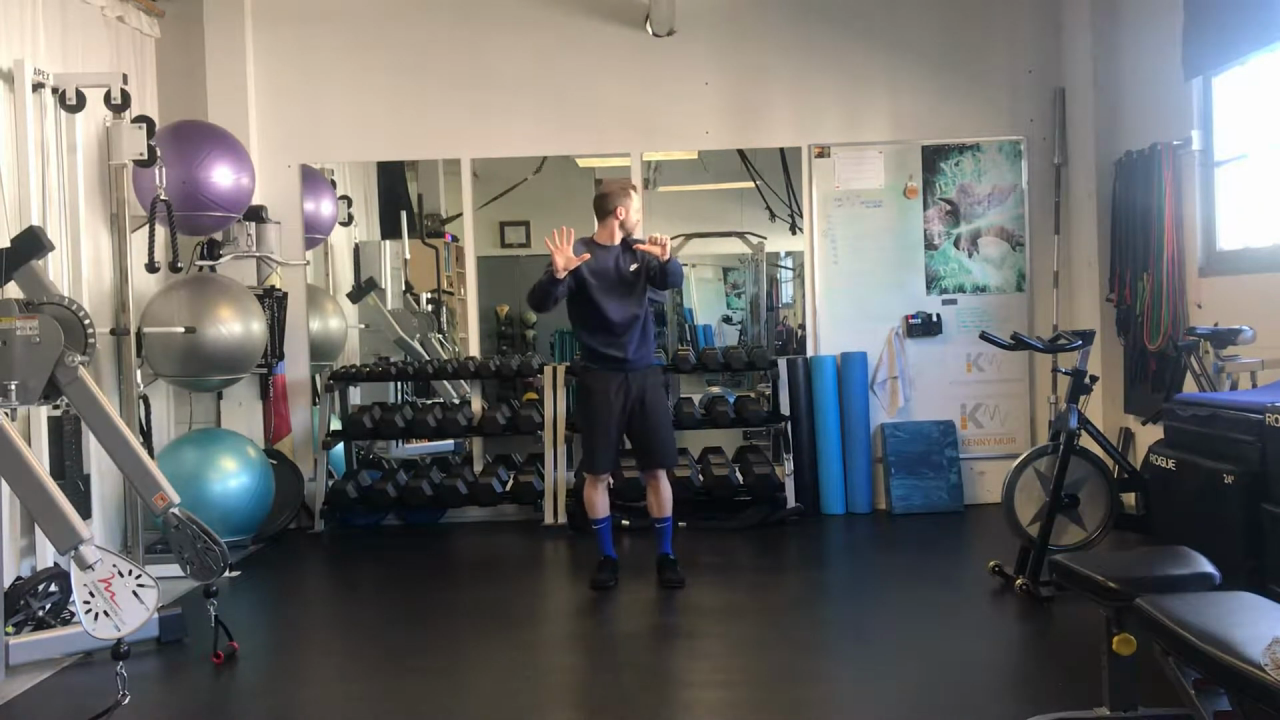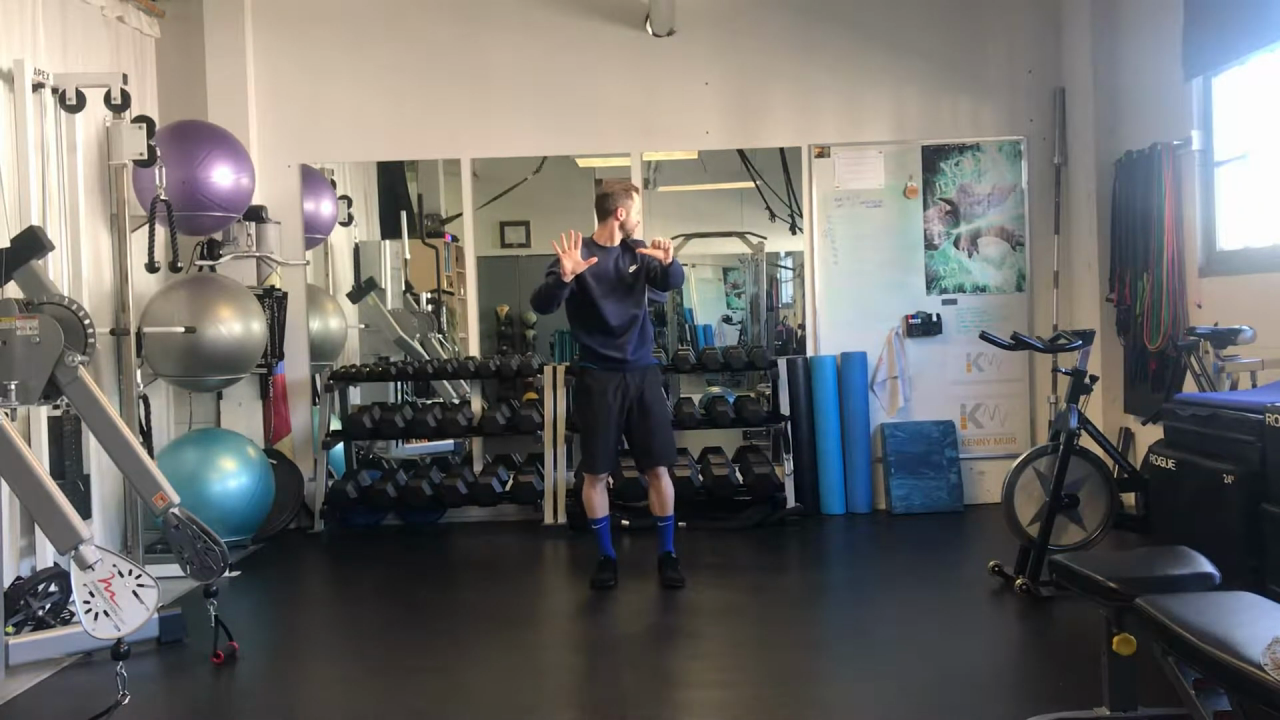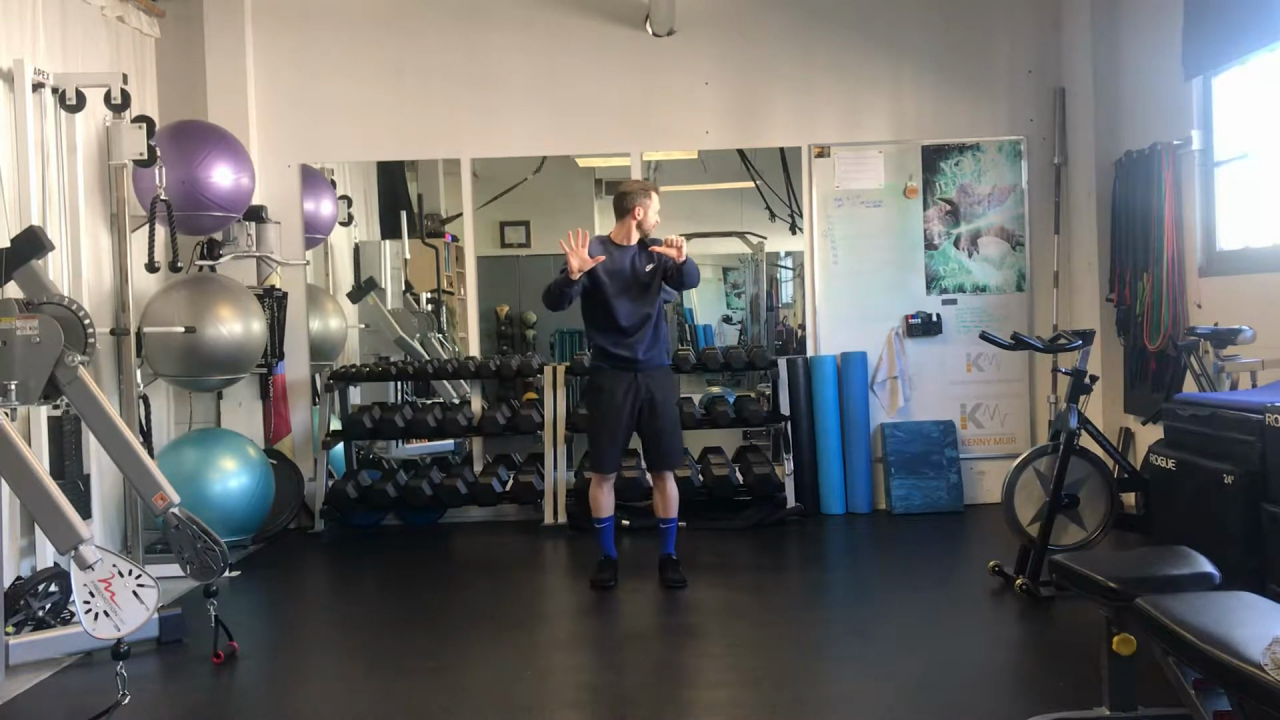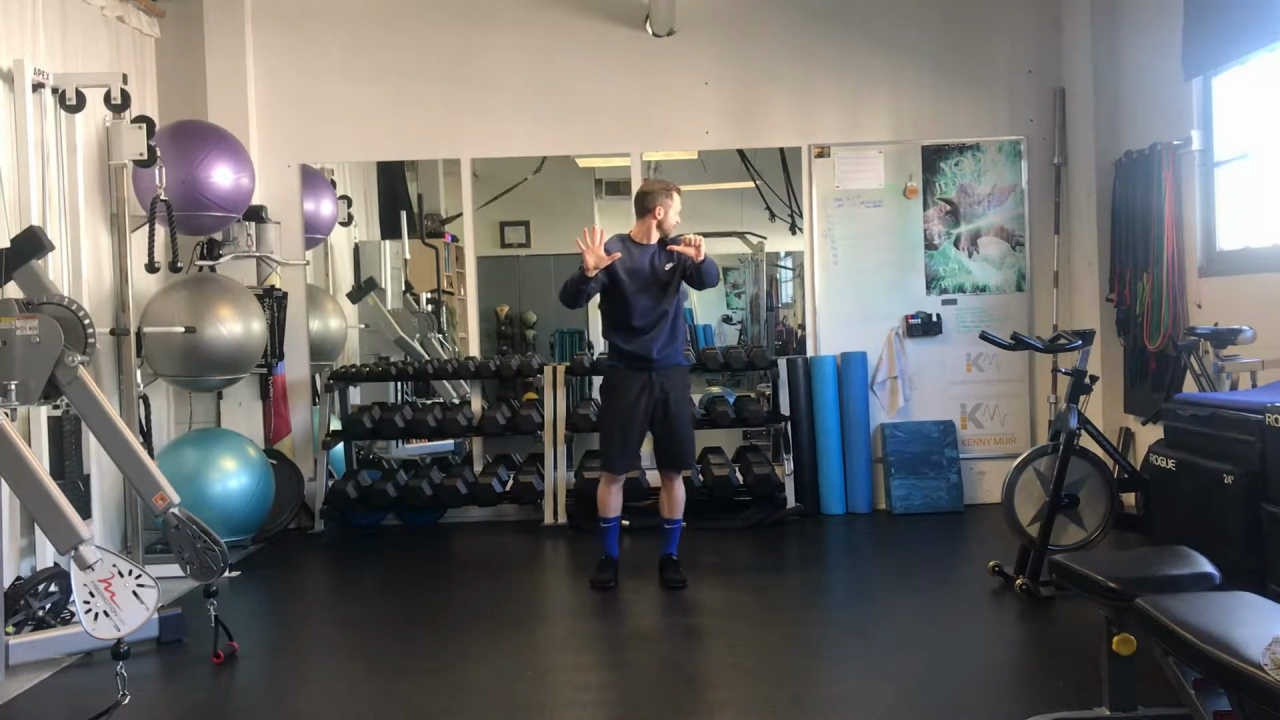
dt=0.4s
person 1, frame 1
left shoulder: (638, 251)
right shoulder: (579, 255)
left elbow: (671, 282)
right elbow: (539, 303)
left wrist: (665, 258)
right wrist: (557, 274)
left hip: (644, 373)
right hip: (600, 377)
left knee: (656, 470)
right knee: (597, 473)
left ankle: (666, 555)
right ankle: (607, 557)
person 1, frame 2
left shoulder: (637, 252)
right shoulder: (577, 254)
left elbow: (671, 284)
right elbow: (541, 305)
left wrist: (668, 261)
right wrist: (564, 277)
left hip: (643, 372)
right hip: (598, 377)
left knee: (658, 468)
right knee: (596, 473)
left ankle: (667, 554)
right ankle: (606, 557)
person 1, frame 3
left shoulder: (655, 251)
right shoulder: (593, 252)
left elbow: (689, 282)
right elbow: (554, 302)
left wrist: (681, 260)
right wrist: (572, 274)
left hip: (655, 373)
right hip: (610, 376)
left knee: (664, 470)
right knee: (603, 473)
left ankle: (668, 555)
right ankle: (607, 556)
person 1, frame 4
left shoulder: (675, 250)
right shoulder: (612, 250)
left elbow: (709, 281)
right elbow: (571, 300)
left wrist: (700, 258)
right wrist: (588, 272)
left hip: (671, 373)
right hip: (625, 374)
left knee: (673, 471)
right knee: (613, 472)
left ankle: (670, 556)
right ankle: (609, 556)
